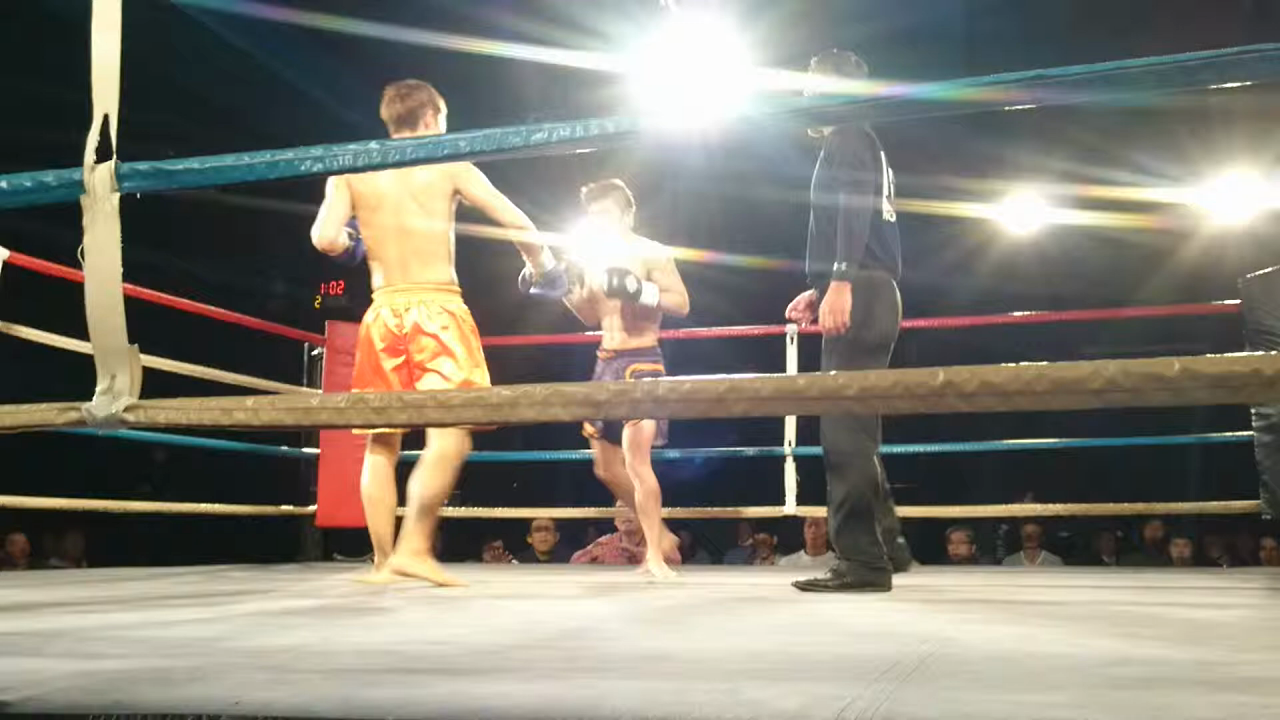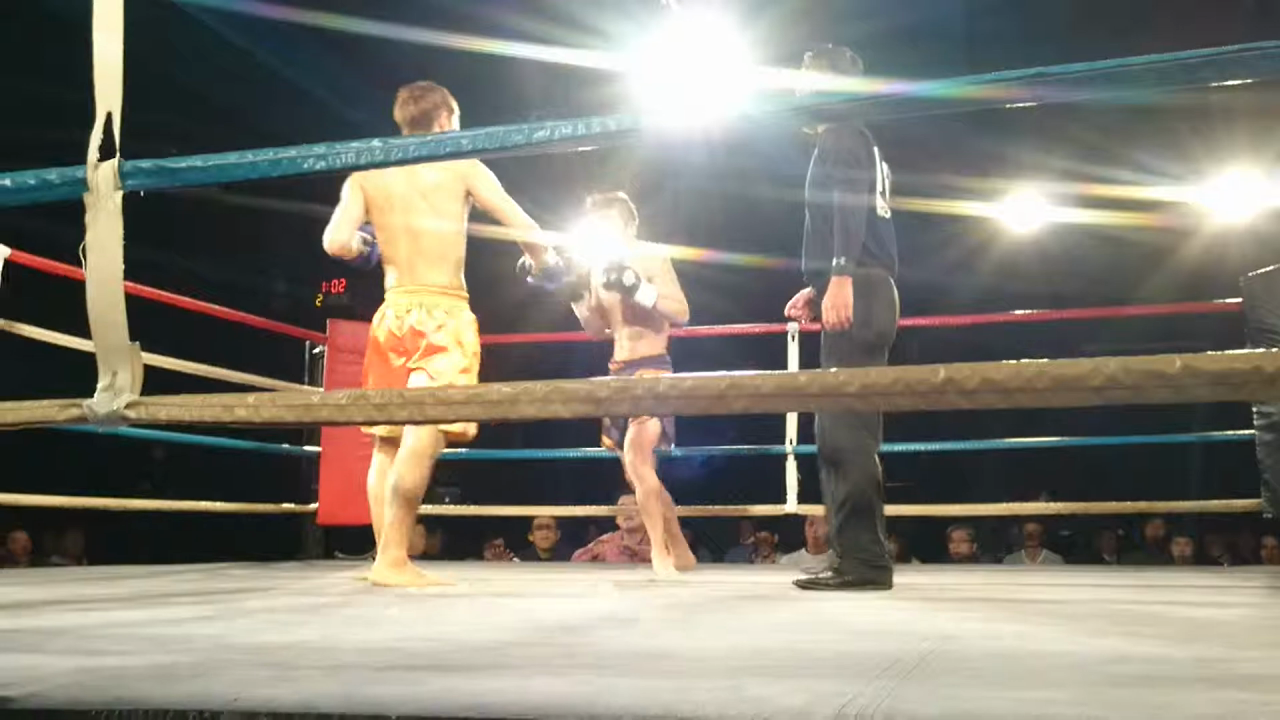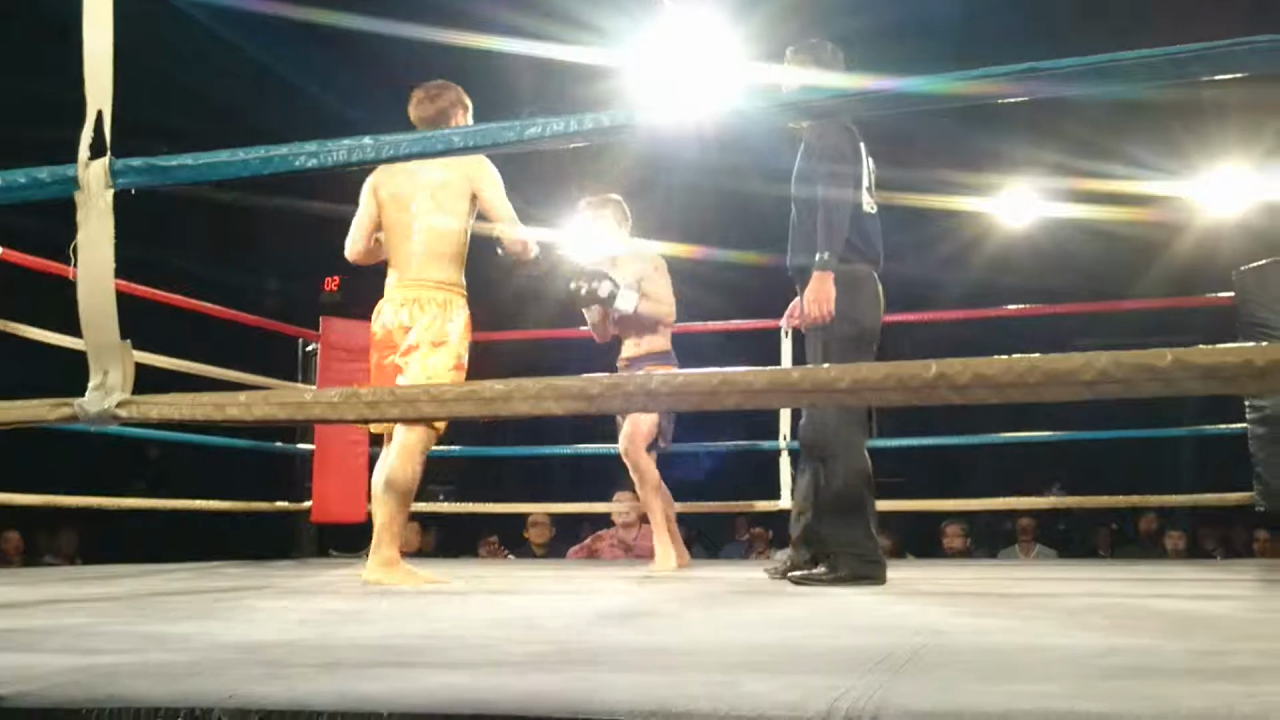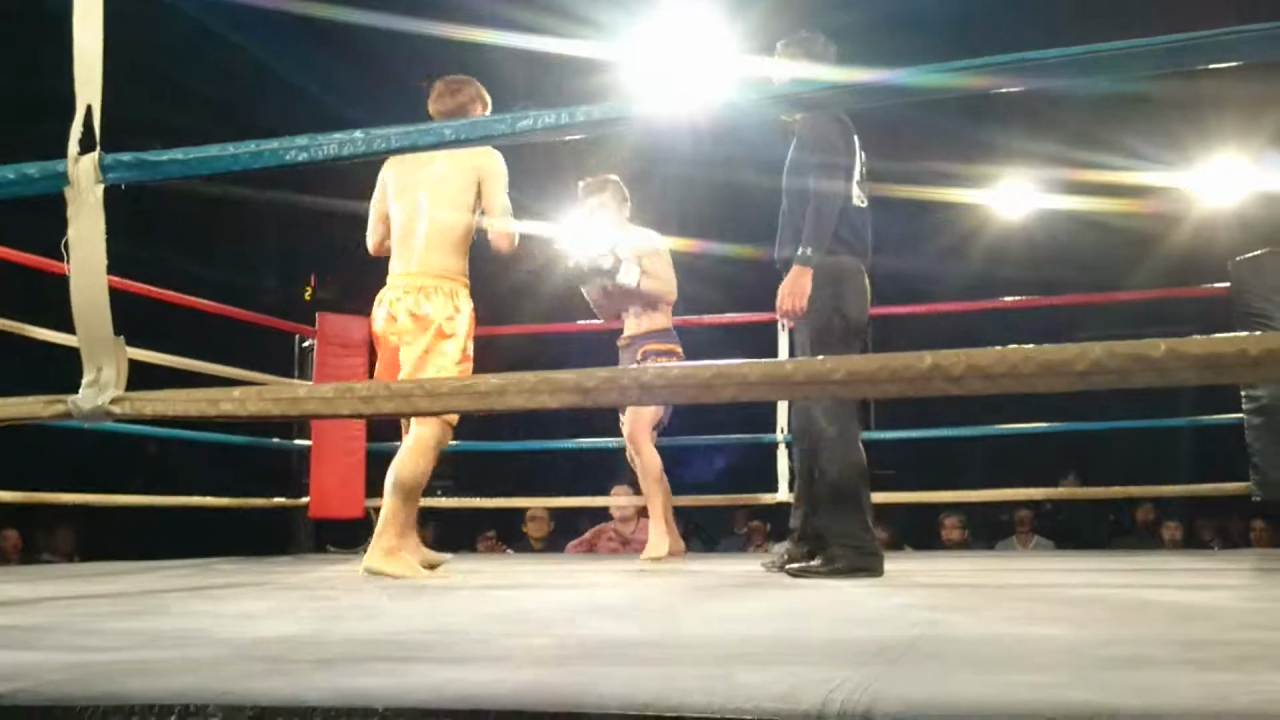
dt=0.1s
person 1, frame 1
left shoulder: (847, 139)
right shoulder: (859, 146)
left elbow: (855, 210)
left wrist: (839, 281)
right wrist: (818, 292)
left hip: (860, 293)
right hip: (867, 294)
left knee: (846, 428)
right knee: (849, 427)
left ankle: (862, 559)
right ankle: (885, 544)
person 1, frame 2
left shoulder: (840, 136)
right shoulder: (856, 143)
left elbow: (850, 207)
left wrist: (839, 278)
right wrist: (816, 289)
left hip: (856, 290)
right hip: (866, 291)
left knee: (845, 425)
right knee: (842, 424)
left ankle: (863, 557)
right ankle: (860, 548)
person 1, frame 3
left shoulder: (827, 131)
right shoulder: (836, 138)
left elbow: (838, 202)
left wrist: (821, 274)
right wrist: (811, 290)
left hip: (840, 286)
right hip: (846, 289)
left knee: (835, 420)
right knee: (820, 423)
left ankle: (856, 554)
right ankle: (812, 546)
person 1, frame 4
left shoulder: (819, 123)
right shoulder: (831, 130)
left elbow: (825, 196)
left wrist: (801, 266)
left hip: (828, 277)
right hip: (834, 281)
left knee: (827, 413)
right knee: (812, 415)
left ankle: (853, 546)
right ankle: (811, 539)
person 2, frame 1
left shoulder: (351, 175)
right shoulder: (452, 165)
left elbow: (324, 238)
right elbow: (517, 221)
left wrist: (356, 245)
right wrist: (542, 262)
left hip: (385, 313)
right hip: (439, 309)
left knee: (382, 444)
right knee: (449, 436)
left ankle: (384, 557)
right ankle: (415, 547)
person 2, frame 2
left shoulder: (366, 176)
right shoulder: (463, 166)
left elbow: (337, 243)
right elbow: (525, 227)
right wrist: (543, 258)
left hip: (394, 314)
right hip: (445, 314)
left knee: (389, 445)
right knee: (424, 438)
left ankle: (387, 556)
right ankle: (393, 557)
person 2, frame 3
left shoulder: (381, 176)
right shoulder: (474, 165)
left elbow: (357, 251)
right elbow: (515, 241)
right wrist: (529, 247)
left hip: (393, 307)
right hip: (439, 307)
left knee: (399, 436)
right knee: (416, 432)
left ankle: (386, 548)
right ankle: (385, 556)
person 2, frame 4
left shoulder: (396, 165)
right shoulder: (483, 158)
left elbow: (376, 243)
right elbow: (502, 239)
right wrist: (511, 232)
left hip: (394, 297)
right hip: (442, 299)
left knee: (419, 426)
right knee: (431, 428)
left ankle: (405, 539)
right ankle: (386, 546)
person 3, frame 1
left shoulder: (651, 253)
right shoulder: (592, 257)
left elbow: (682, 304)
left wrist: (640, 289)
right wrist: (568, 288)
left hip: (643, 363)
right hip: (607, 364)
left knee: (635, 458)
right knee: (607, 468)
left ankle: (654, 555)
right ankle: (661, 536)
person 3, frame 2
left shoulder: (653, 259)
right shoulder: (600, 267)
left elbow: (680, 312)
left wrist: (637, 290)
right wrist: (578, 297)
left hip: (651, 369)
right hip: (619, 371)
left knee: (639, 458)
right knee: (637, 471)
left ankle: (660, 555)
right ankle: (679, 551)
person 3, frame 3
left shoulder: (645, 261)
right shoulder: (600, 268)
left elbow: (666, 314)
left wrist: (618, 295)
right wrist: (588, 304)
left hip: (656, 367)
right hip: (627, 369)
left knee: (632, 446)
right knee: (640, 464)
left ankle: (664, 544)
right ankle: (676, 549)
person 3, frame 4
left shoulder: (647, 240)
right shoulder: (602, 250)
left elbow: (669, 292)
left wrist: (620, 272)
right wrist: (590, 280)
left hip: (658, 347)
right hip: (629, 349)
left knee: (636, 432)
right knee: (638, 451)
left ankle: (658, 534)
right ankle: (671, 537)
